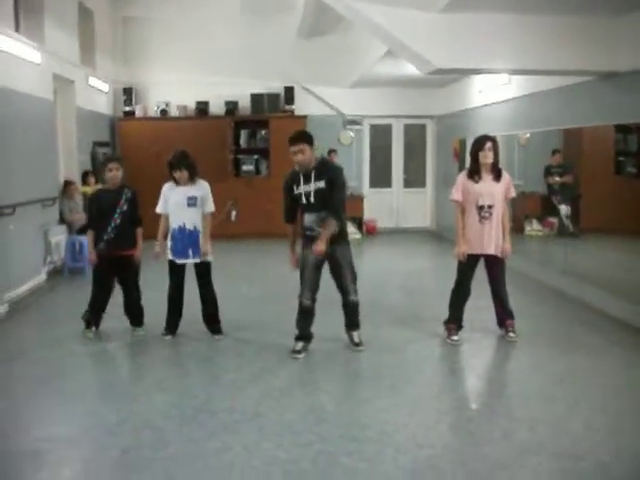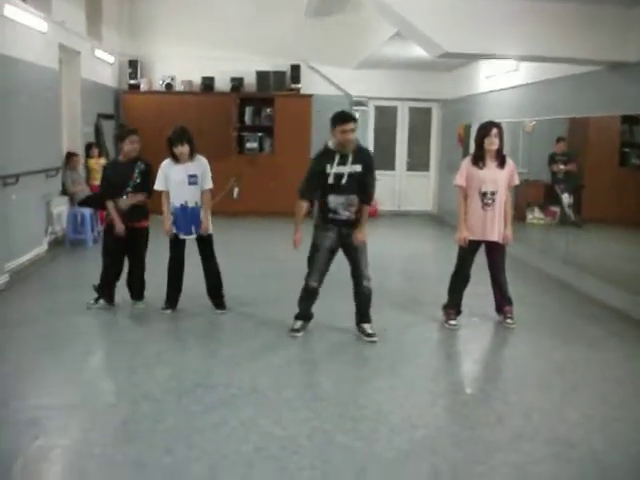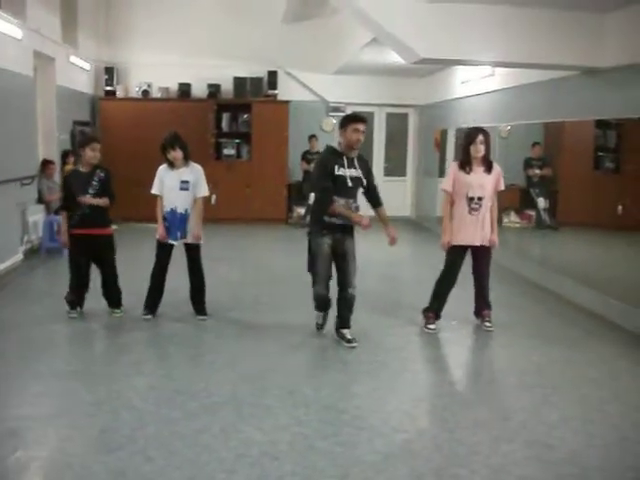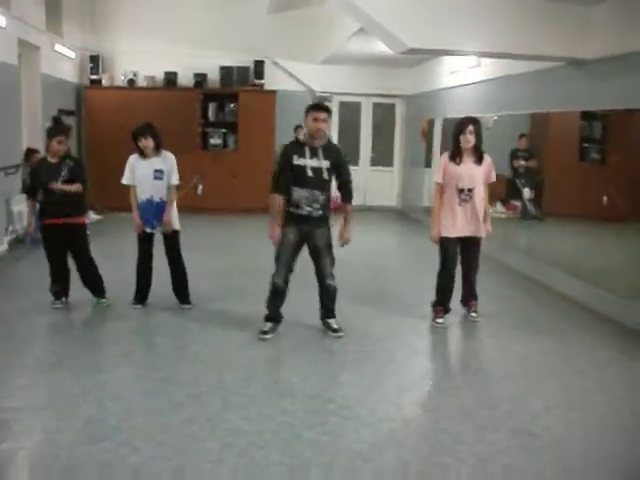
dt=0.5s
person 1, frame 1
left shoulder: (332, 171)
right shoulder: (292, 180)
left elbow: (337, 210)
right elbow: (291, 217)
left wrist: (323, 240)
right wrist: (292, 248)
left hip: (337, 241)
right hip: (310, 244)
left knee: (348, 289)
right knee: (306, 294)
left ankle: (353, 329)
right ankle: (303, 337)
person 1, frame 2
left shoulder: (365, 156)
right shoulder: (322, 158)
left elbow: (367, 196)
right elbow: (306, 194)
left wrist: (362, 227)
right wrist: (298, 228)
left hip: (353, 226)
right hip: (326, 226)
left knee: (362, 276)
right knee: (315, 275)
left ankle: (364, 322)
right ankle: (303, 317)
person 1, frame 3
left shoulder: (363, 163)
right shoulder: (326, 160)
left elbow: (373, 197)
right elbow: (325, 199)
left wrist: (388, 227)
right wrist: (354, 217)
left hip: (346, 233)
right hip: (322, 230)
left knee: (349, 283)
right knee: (321, 279)
left ankle: (342, 326)
right ankle: (322, 310)
person 1, frame 4
left shoulder: (334, 153)
right shoulder: (291, 151)
left elbow: (346, 191)
right elbow: (279, 190)
left wrist: (347, 225)
right wrist: (275, 223)
left hip: (319, 224)
right hip: (292, 222)
left knee: (326, 273)
right knee: (281, 272)
left ankle: (328, 317)
right ankle: (272, 318)
person 2, frame 1
left shoulder: (503, 178)
right shoulder: (465, 178)
left elbow: (505, 211)
right elbow: (459, 213)
left wrist: (507, 240)
right wrist: (459, 242)
left hip: (494, 243)
right hip: (470, 243)
left knee: (498, 284)
right knee: (462, 284)
left ankle: (507, 321)
right ankle: (453, 324)
person 2, frame 2
left shoulder: (507, 165)
right shoulder: (469, 164)
left elbow: (507, 198)
right elbow: (462, 198)
left wrist: (508, 227)
right wrist: (461, 227)
left hip: (496, 229)
right hip: (472, 229)
left knee: (498, 271)
right knee: (462, 270)
left ankle: (505, 308)
right ankle: (451, 309)
person 2, frame 3
left shoulder: (494, 170)
right shoulder: (456, 169)
left elbow: (493, 203)
right elbow: (448, 203)
left wrist: (495, 232)
right wrist: (446, 232)
left hip: (483, 234)
right hip: (459, 233)
left knee: (482, 275)
right knee: (449, 274)
left ankle: (483, 312)
right ankle: (431, 313)
person 2, frame 4
left shoulder: (485, 161)
right shoulder: (447, 160)
left elbow: (485, 193)
right elbow: (438, 193)
left wrist: (487, 220)
right wrist: (435, 224)
left hip: (474, 225)
right hip: (449, 225)
left knee: (471, 266)
right knee: (447, 266)
left ankle: (470, 302)
right ankle: (440, 307)
person 3, frame 1
left shoulder: (202, 187)
right shoulder: (167, 189)
left elbow: (207, 217)
right elbow: (164, 218)
left wrist: (206, 243)
right wrist: (160, 242)
left hip: (198, 245)
right hip: (176, 246)
left knee: (206, 285)
right knee: (175, 287)
left ankle: (214, 324)
right ankle: (171, 325)
person 3, frame 2
left shoulder: (201, 163)
right shoulder: (166, 166)
left elbow: (206, 193)
right elbow: (165, 195)
left wrist: (206, 219)
right wrist: (166, 220)
left hip: (199, 220)
right hip: (177, 222)
left knee: (209, 259)
right knee: (175, 261)
left ankle: (217, 298)
right ankle: (171, 300)
person 3, frame 3
left shoulder: (195, 170)
right shoulder: (162, 171)
left elbow: (200, 201)
right elbow: (159, 199)
left wrist: (198, 227)
right wrist: (160, 225)
left hip: (189, 228)
right hip: (167, 227)
left knee: (195, 266)
right knee: (159, 266)
left ankle: (199, 305)
right ankle: (150, 306)
person 3, frame 4
left shoulder: (168, 158)
right shoulder: (133, 160)
left elbow: (172, 189)
right elbow: (132, 190)
left wrist: (168, 214)
right wrist: (136, 215)
left hip: (166, 216)
right hip: (144, 218)
left knee: (174, 255)
right knee: (144, 257)
left ankle: (183, 295)
right ankle: (141, 295)
person 4, frame 1
left shoulder: (130, 194)
right shoulder: (96, 197)
left elbow: (137, 223)
right elbow: (91, 226)
left wrist: (139, 247)
right wrist: (91, 250)
left hip: (127, 251)
right hip: (104, 252)
left knee: (131, 288)
right knee: (100, 288)
left ankle: (137, 322)
right ankle: (91, 322)
person 4, frame 2
left shoulder: (143, 166)
right shoulder: (110, 168)
left elbow: (147, 193)
right elbow: (107, 198)
left wrist: (129, 201)
right wrist: (117, 220)
left hip: (138, 222)
right hip: (116, 222)
left knee: (137, 261)
right knee: (111, 261)
left ankle: (137, 296)
right ankle: (105, 296)
person 4, frame 3
left shoulder: (103, 174)
right shoulder: (71, 177)
left elbow: (109, 200)
right elbow: (65, 207)
left wrist: (91, 201)
right wrist: (63, 231)
left hip: (101, 230)
right hip: (77, 232)
left knee: (108, 269)
right knee: (78, 270)
left ankle: (115, 303)
right ankle: (75, 303)
person 4, frame 4
left shoulder: (74, 163)
right shoulder: (39, 167)
left elbow: (81, 186)
right elbow: (32, 195)
left wrist: (62, 187)
right wrist: (30, 219)
left hip: (74, 220)
right hip: (50, 221)
left knee: (84, 258)
right knee: (56, 260)
left ankle: (99, 292)
right ankle: (60, 294)
